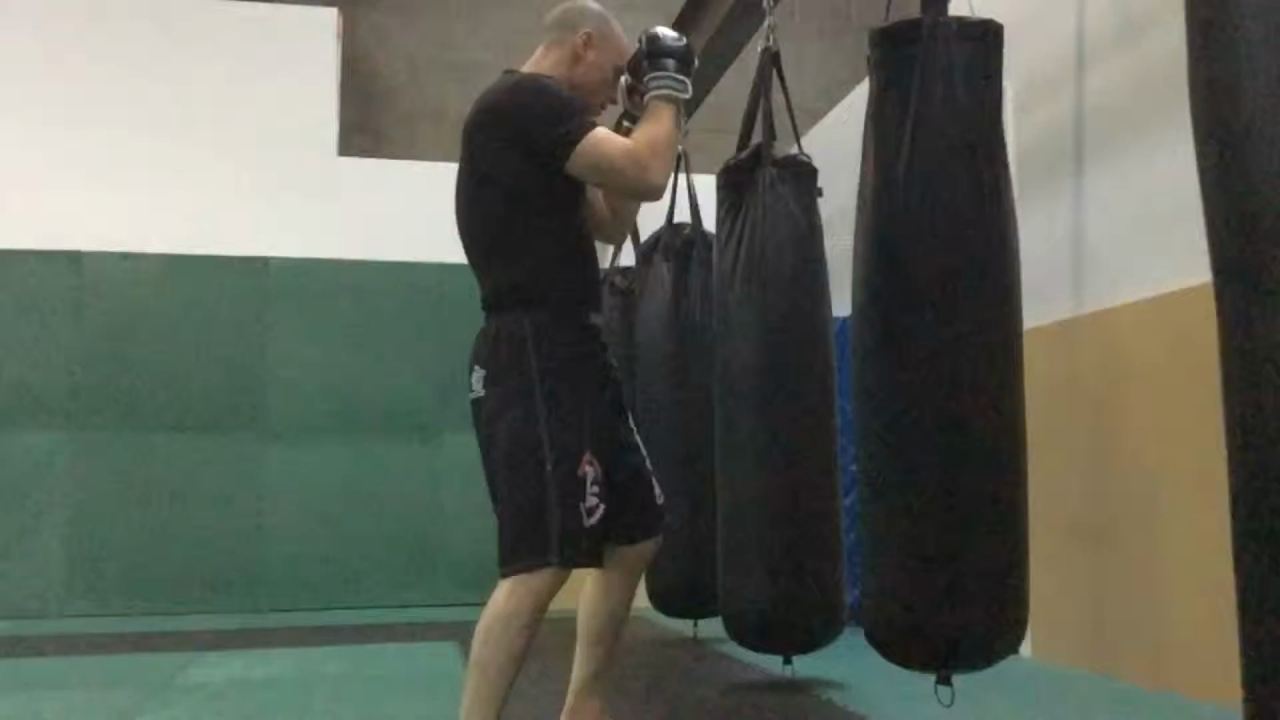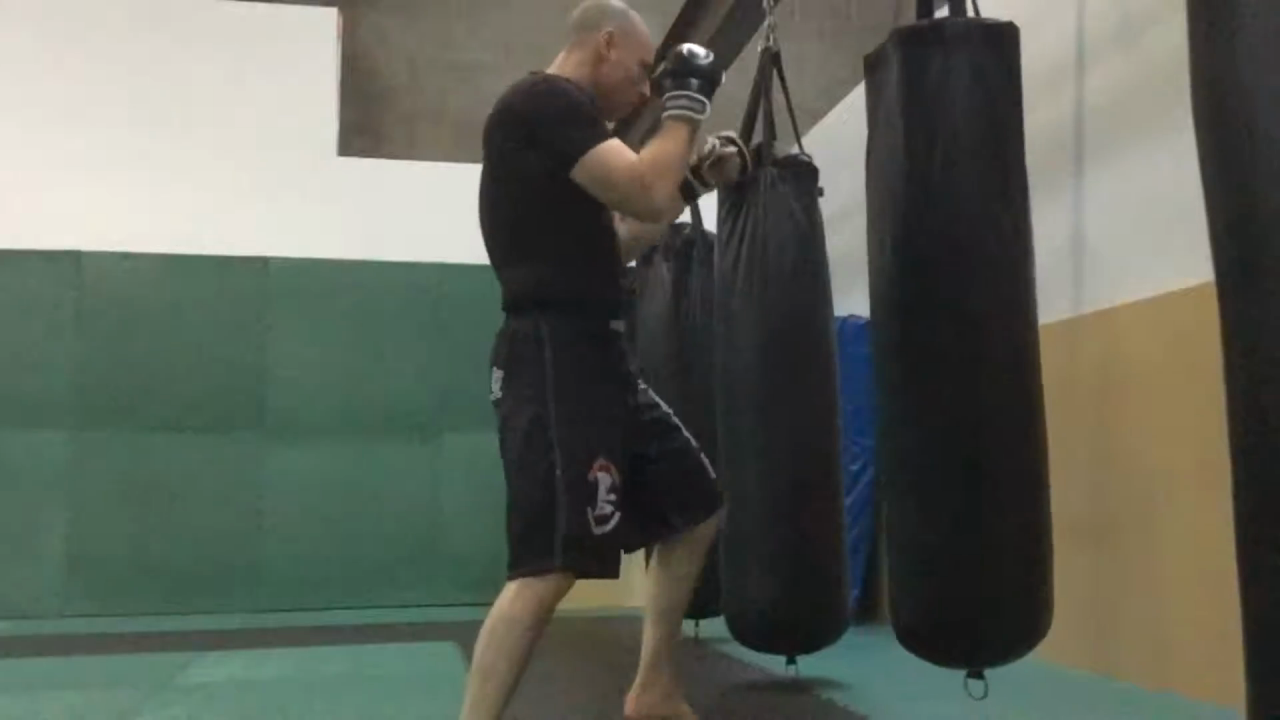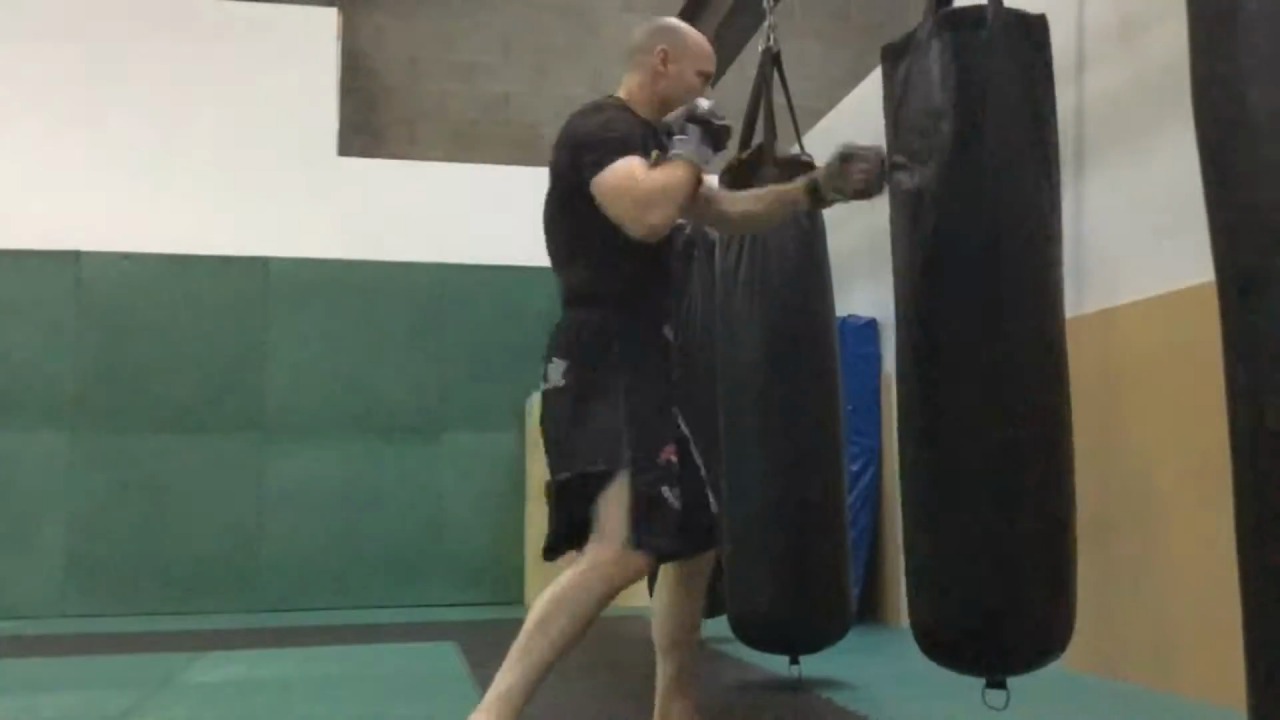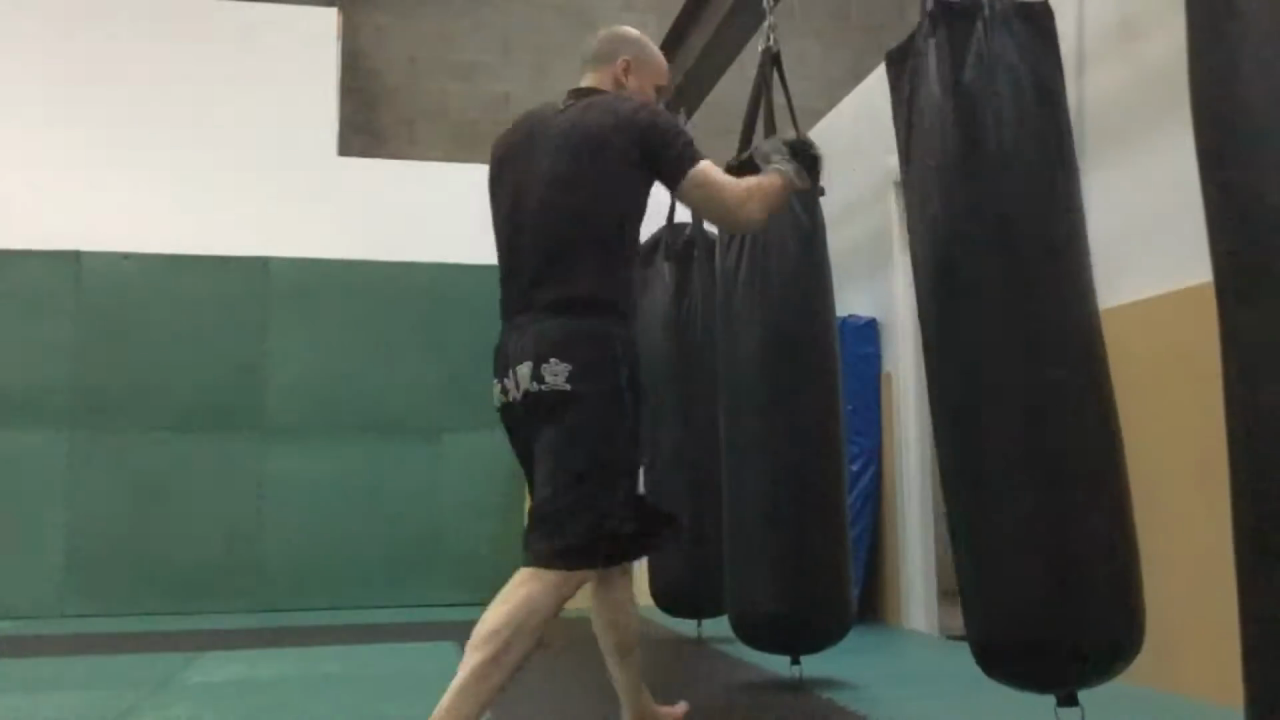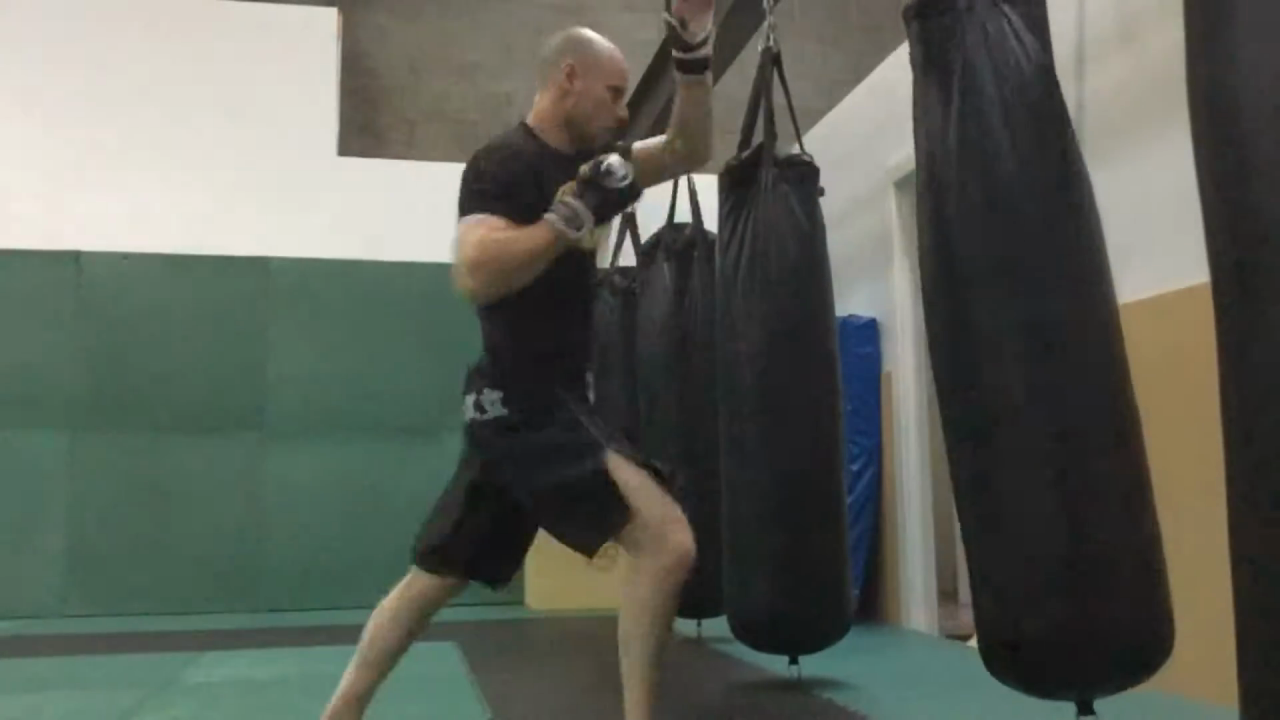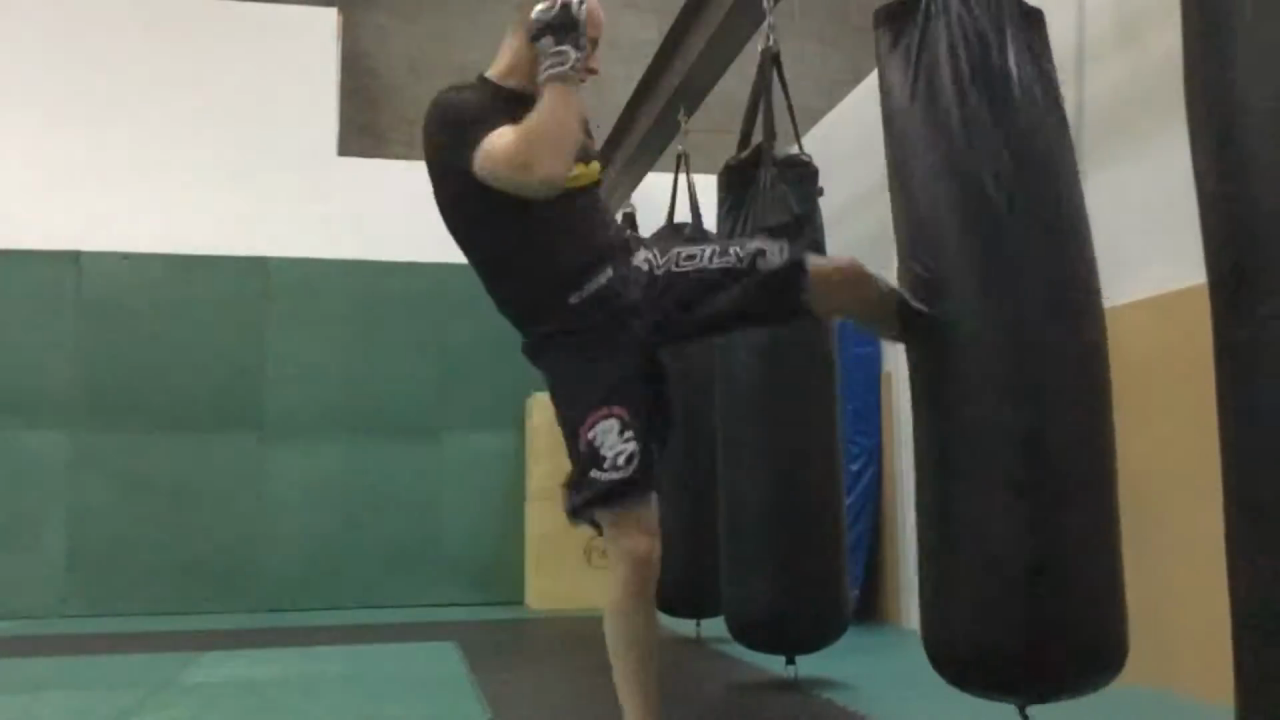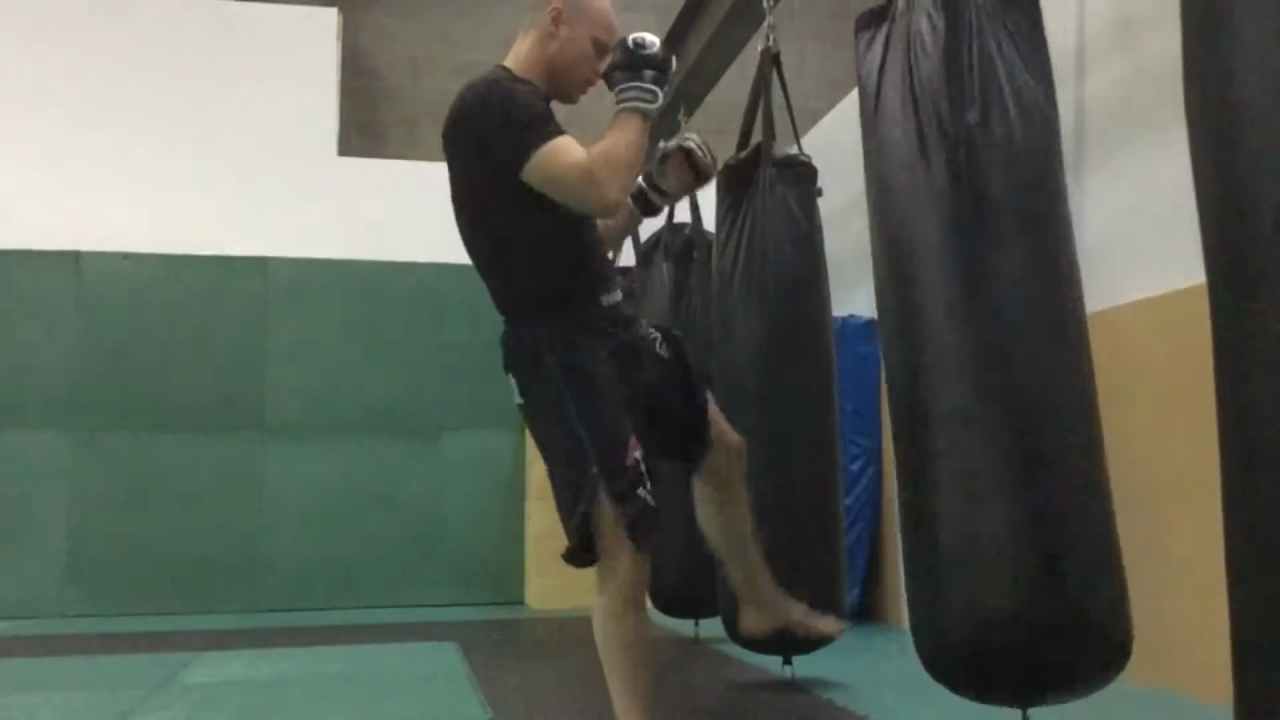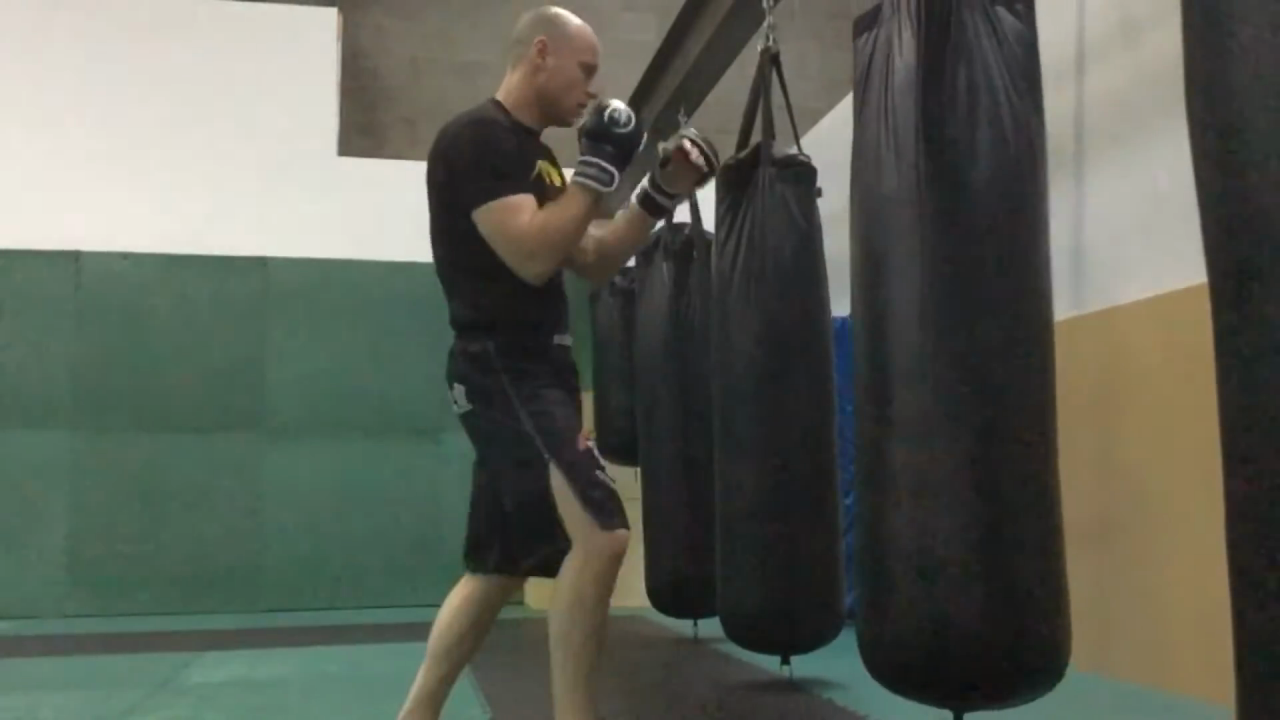
dt=0.3s
person 1, frame 1
left shoulder: (538, 121)
right shoulder: (523, 99)
left elbow: (612, 223)
right elbow: (642, 176)
left wrist: (649, 108)
right wrist: (670, 88)
left hip: (572, 352)
right hip: (534, 354)
left knee: (631, 540)
right knee: (543, 561)
person 1, frame 2
left shoulder: (562, 119)
right shoulder: (543, 102)
left elbow: (614, 244)
right elbow: (647, 194)
left wrist: (697, 180)
right wrist: (686, 103)
left hip: (594, 355)
right hip: (554, 355)
left knee: (696, 511)
right knee: (550, 567)
person 1, frame 3
left shoulder: (656, 139)
right shoulder: (596, 128)
left elbow: (724, 213)
right elbow: (648, 218)
left wrist: (825, 185)
right wrist: (695, 144)
left hip: (633, 362)
right hip: (604, 359)
left knee: (693, 548)
right knee: (617, 548)
person 1, frame 4
left shoulder: (515, 139)
right shoulder: (632, 125)
right elbow: (739, 210)
right wrist: (789, 169)
left hip: (521, 360)
right hip: (582, 356)
left knee: (606, 549)
right knee: (557, 567)
person 1, frame 5
left shoulder: (574, 158)
right shoulder: (507, 162)
left elbow: (687, 151)
right elbow: (477, 277)
right wrist: (579, 212)
left hip: (528, 404)
right hip: (526, 401)
left knee: (439, 574)
right knee: (669, 542)
person 1, frame 6
left shoulder: (570, 118)
right shoulder: (458, 113)
right elbow: (539, 172)
right wrist: (563, 65)
left hip: (641, 286)
right hip: (580, 345)
left knee: (833, 279)
right knee: (636, 550)
person 1, frame 7
left shoulder: (528, 110)
right shoulder: (488, 105)
right elbow: (592, 190)
left wrist: (654, 191)
right wrist: (637, 93)
left hip: (610, 327)
right hip: (560, 352)
left knee: (725, 450)
right knee: (622, 551)
left ankle: (763, 604)
person 1, frame 8
left shoulder: (532, 155)
right shoulder: (476, 138)
left elbow: (595, 259)
right elbow: (532, 259)
left wrist: (660, 193)
right wrist: (599, 167)
left hip: (534, 371)
right hip: (502, 376)
left knee: (498, 568)
right knee: (601, 538)
